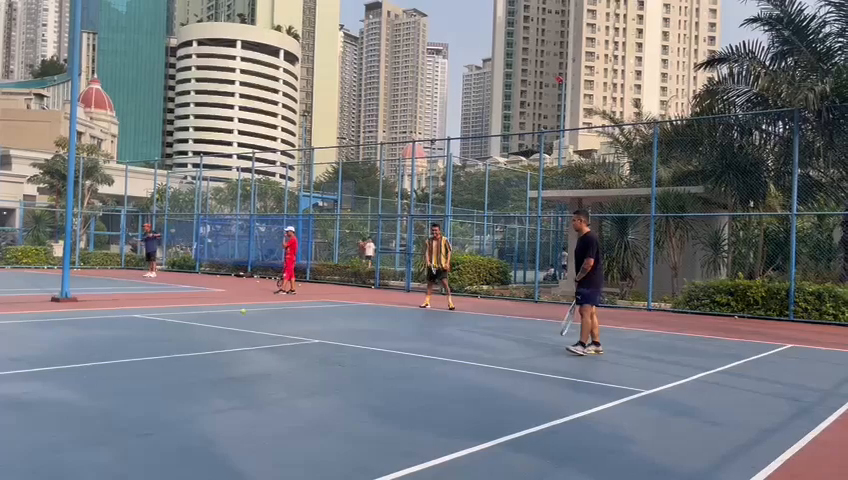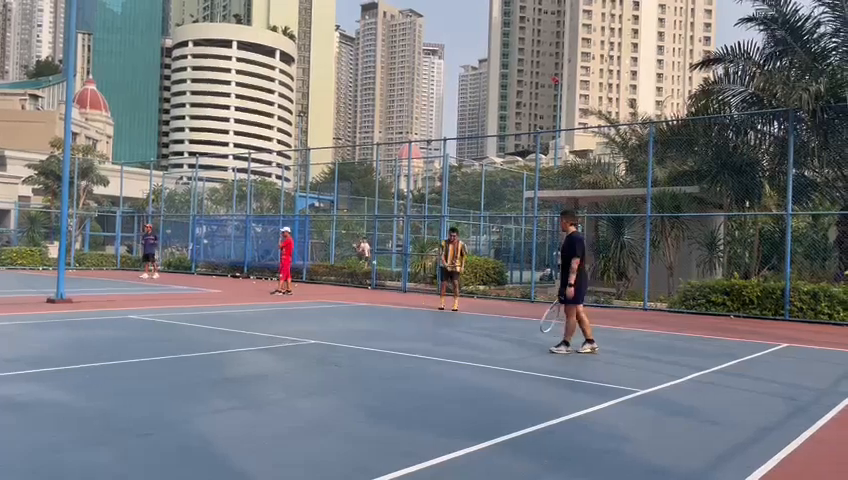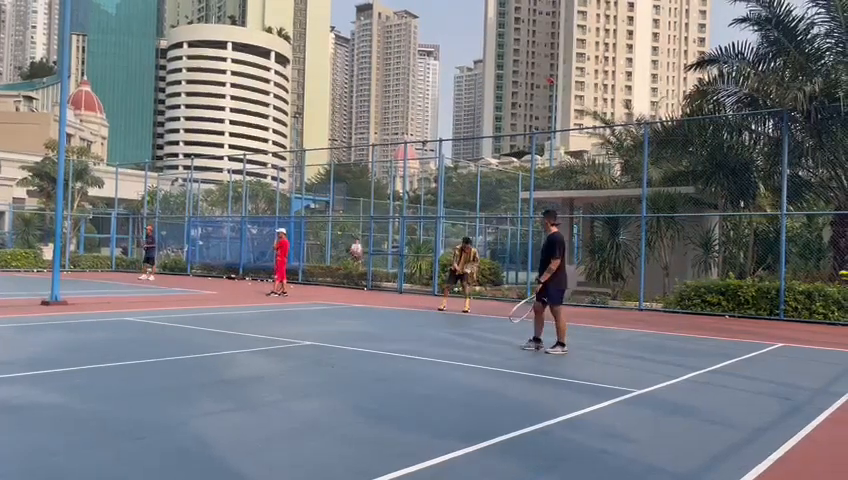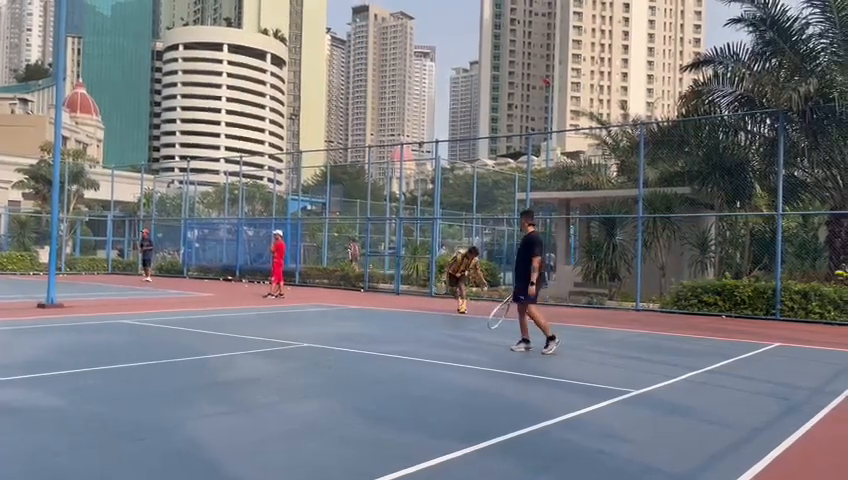
dt=0.5s
person 1, frame 1
left shoulder: (590, 238)
right shoulder: (581, 238)
left elbow: (589, 263)
left wrist: (577, 279)
right wrist: (579, 280)
left hip: (590, 283)
right hip: (586, 283)
left knee: (585, 312)
right knee: (591, 313)
left ankle: (582, 344)
right ankle: (596, 344)
person 1, frame 2
left shoulder: (574, 238)
right shoulder: (571, 238)
left elbow: (575, 263)
left wrist: (570, 284)
right wrist: (568, 284)
left hip: (574, 283)
right hip: (576, 283)
left knee: (570, 313)
right knee: (578, 312)
left ankle: (565, 344)
right ankle: (590, 342)
person 1, frame 3
left shoulder: (556, 239)
right shoulder: (551, 238)
left elbow: (555, 264)
left wrist: (540, 281)
right wrist: (541, 280)
left hip: (554, 283)
right hip: (547, 283)
left knee: (557, 313)
right knee: (537, 309)
left ankle: (561, 345)
right ankle: (536, 340)
person 1, frame 4
left shoulder: (534, 238)
right shoulder: (526, 238)
left elbow: (536, 262)
left wrist: (532, 283)
right wrist: (518, 282)
left hip: (529, 282)
right hip: (521, 281)
left knee: (531, 311)
right knee: (521, 311)
left ankle: (552, 338)
right ankle: (525, 341)
